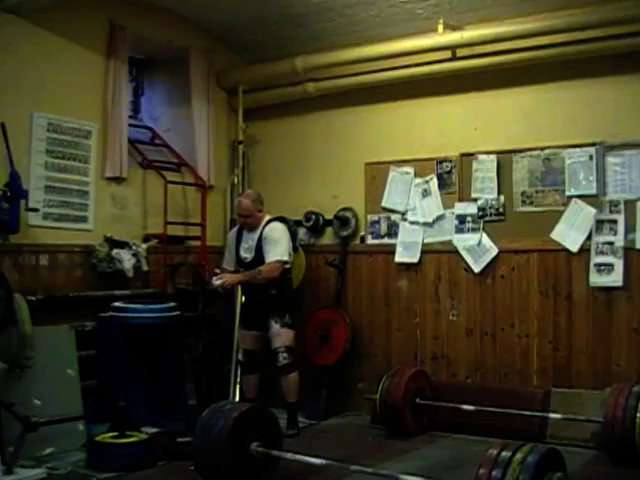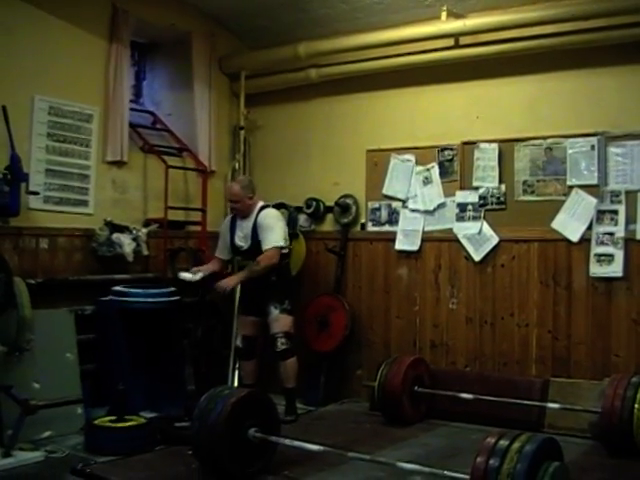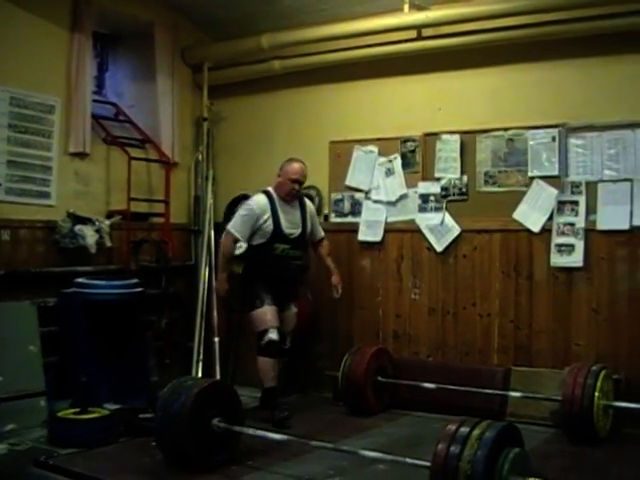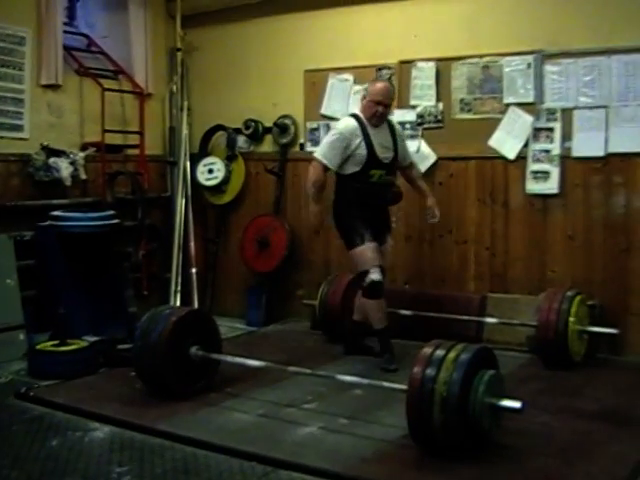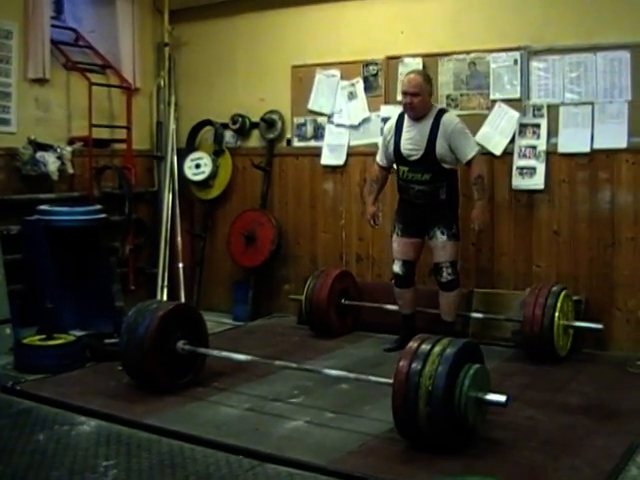
dt=1s
person 1, frame 1
left shoulder: (275, 230)
right shoulder: (235, 234)
left elbow: (273, 269)
right elbow: (229, 268)
left wrist: (238, 277)
right wrist: (223, 278)
left hip: (277, 302)
right hip: (251, 302)
left knee: (284, 358)
right knee: (247, 359)
left ankle: (292, 418)
person 1, frame 2
left shoulder: (268, 216)
right shoulder: (229, 223)
left elbow: (272, 257)
right elbow: (221, 259)
left wrist: (236, 277)
right wrist: (201, 270)
left hip: (275, 288)
right hip: (250, 291)
left knee: (283, 344)
right knee: (245, 345)
left ankle: (290, 404)
person 1, frame 3
left shoulder: (306, 207)
right shoulder: (258, 204)
left elbow: (319, 242)
right elbow: (229, 239)
left wrist: (333, 271)
right wrist: (222, 275)
left hip: (288, 283)
right hip: (260, 282)
left knee: (281, 343)
right knee: (270, 339)
left ankle: (269, 394)
right ankle: (272, 403)
person 1, frame 4
left shoulder: (393, 130)
right shoulder: (347, 128)
left elbow: (407, 167)
right elbow: (318, 166)
left wrist: (428, 196)
right wrist: (315, 205)
left hip: (379, 212)
right hip: (353, 214)
left knee: (372, 281)
right knee: (372, 279)
left ankle: (353, 338)
right ankle: (385, 347)
person 1, frame 5
left shoulder: (448, 124)
right shoulder: (393, 126)
left elbow: (476, 162)
right elbow: (381, 167)
left wrist: (479, 204)
right wrist: (371, 201)
left hip: (441, 209)
right hip: (407, 208)
left knee: (446, 273)
right knee: (401, 272)
left ankle: (448, 337)
right ankle: (408, 331)
